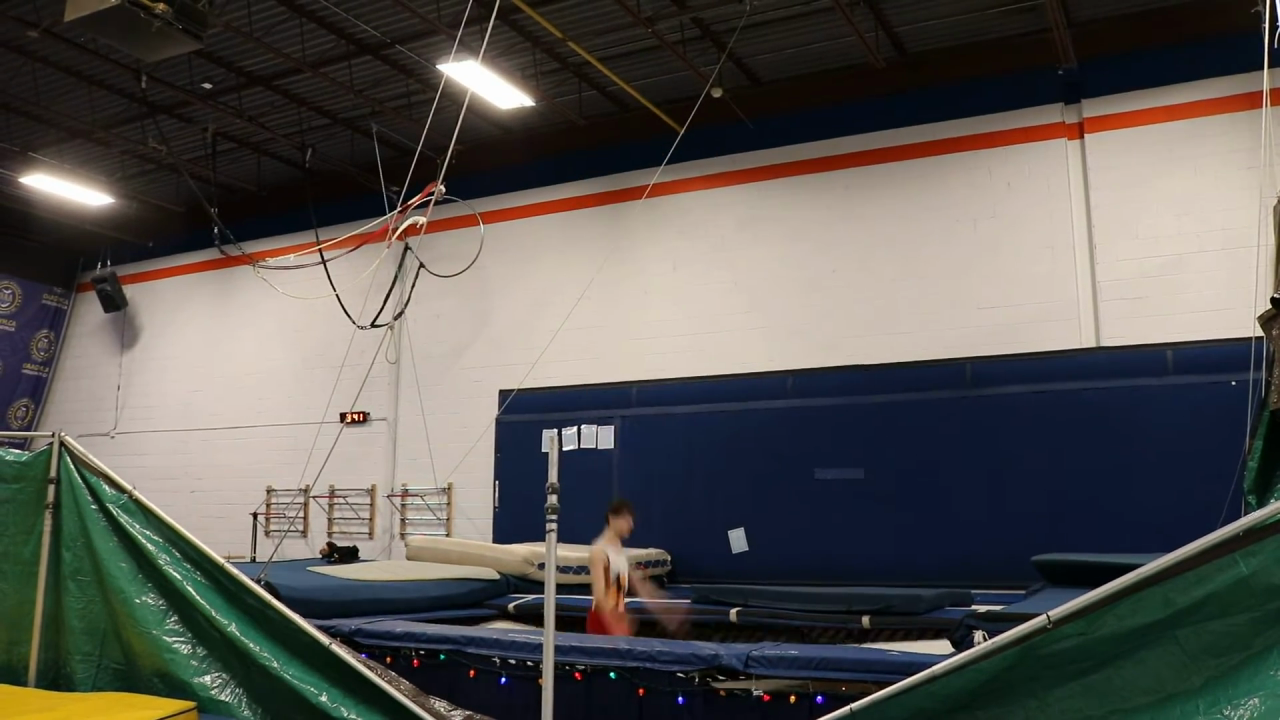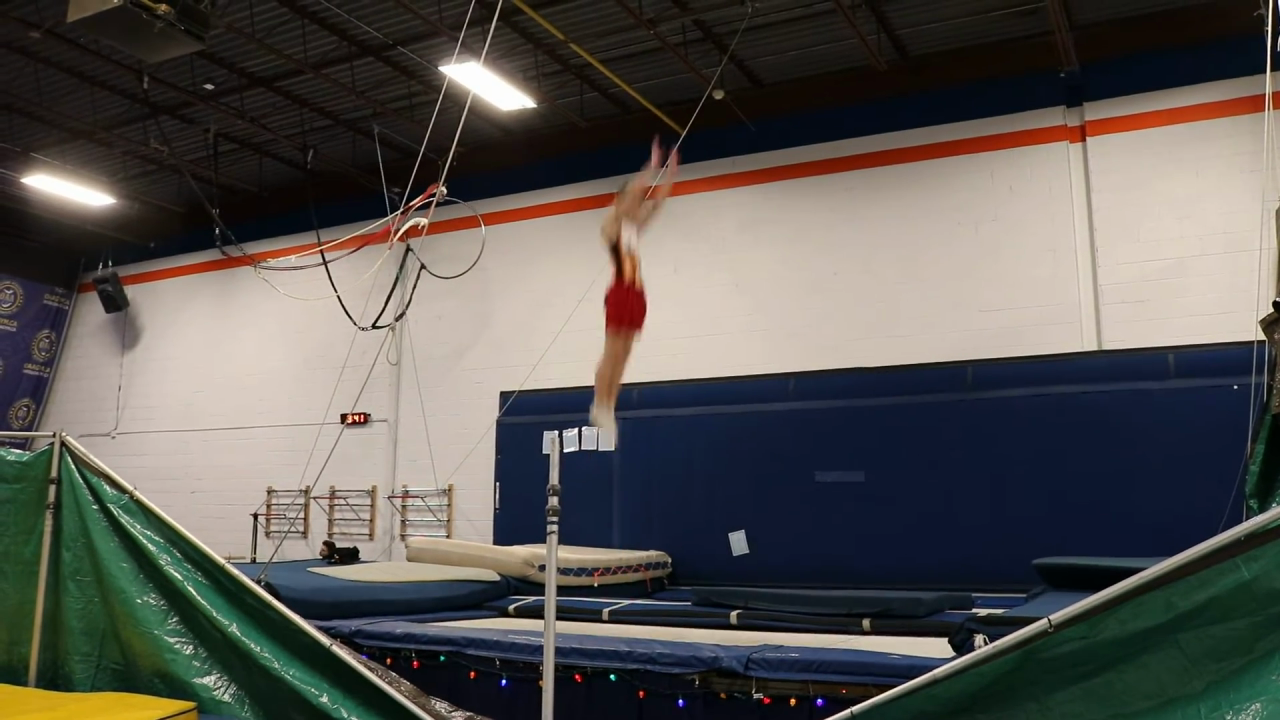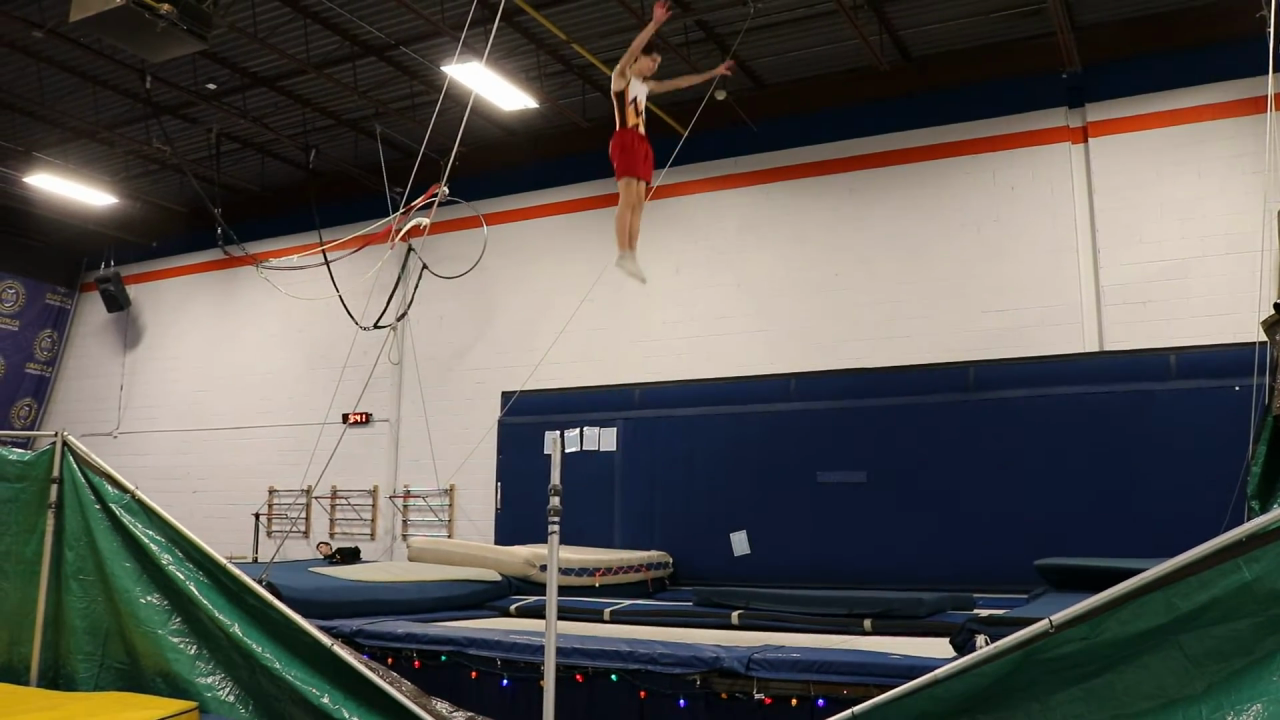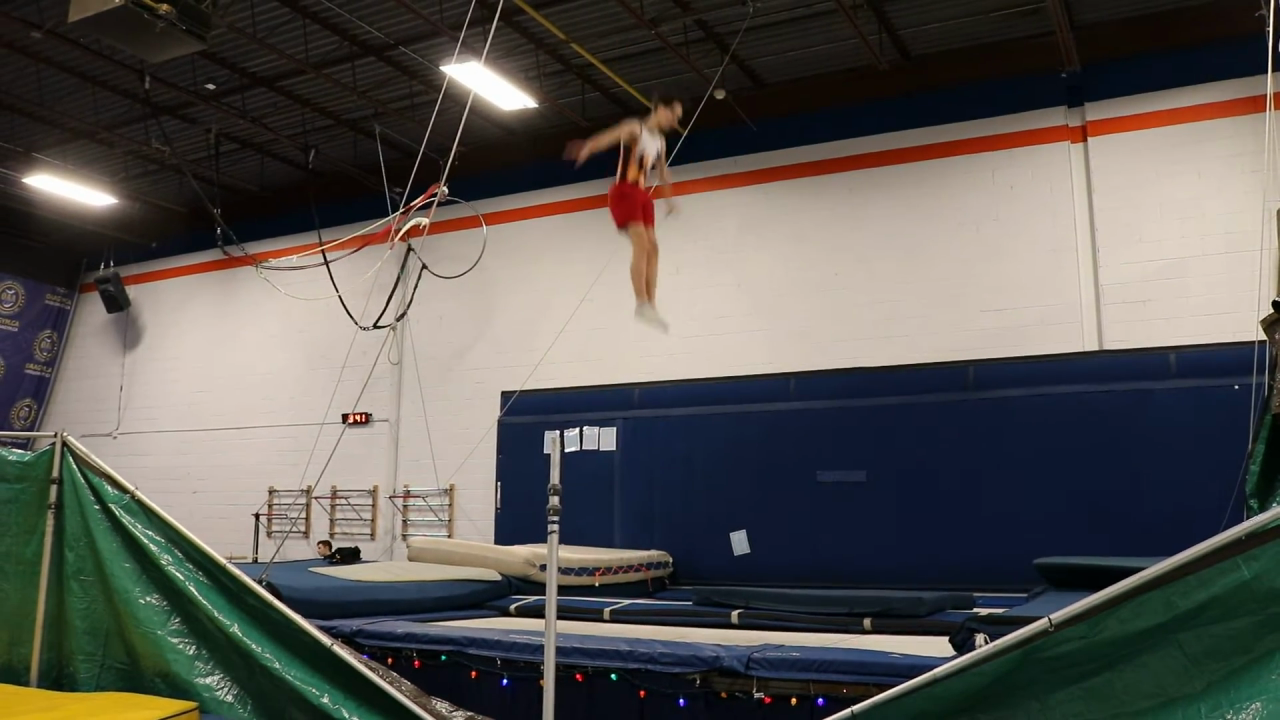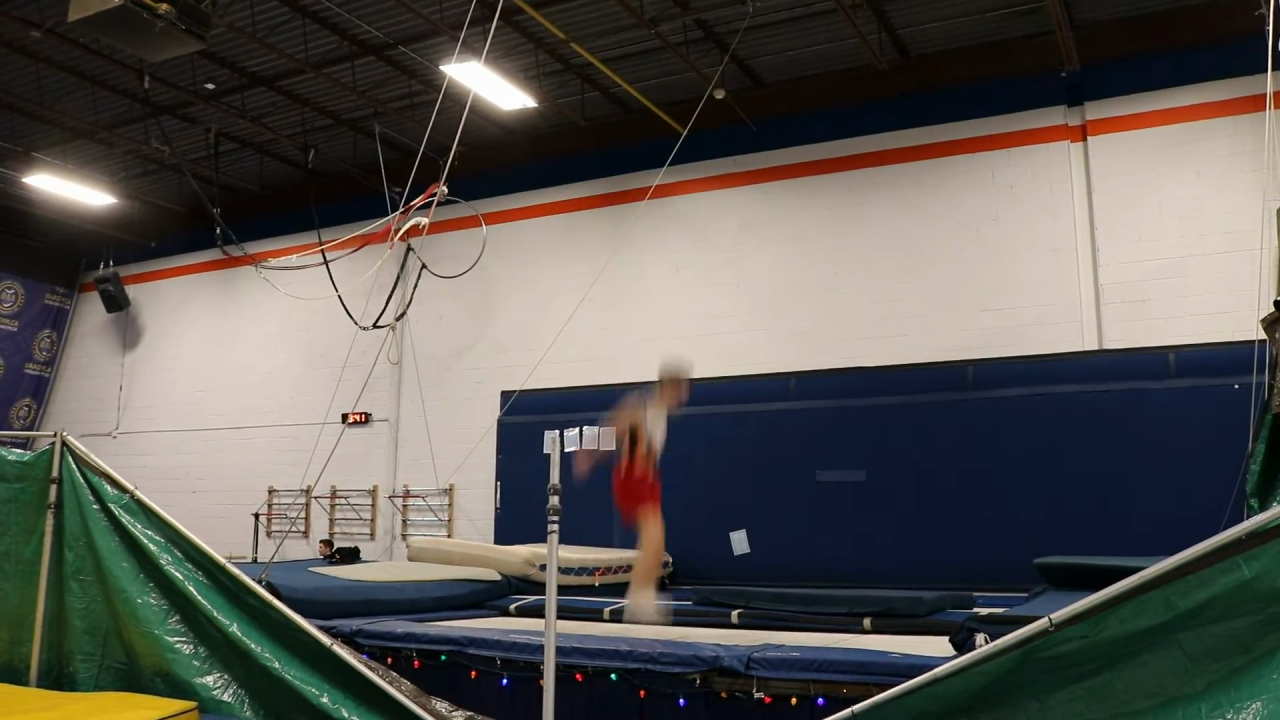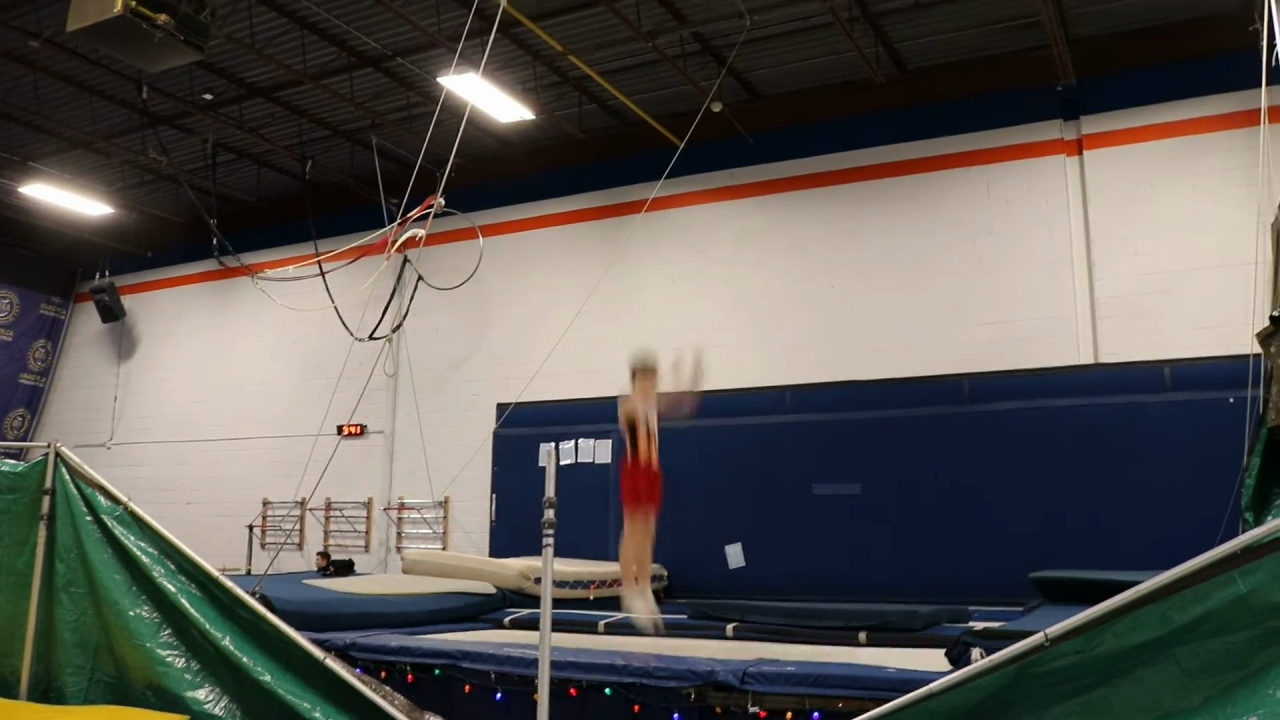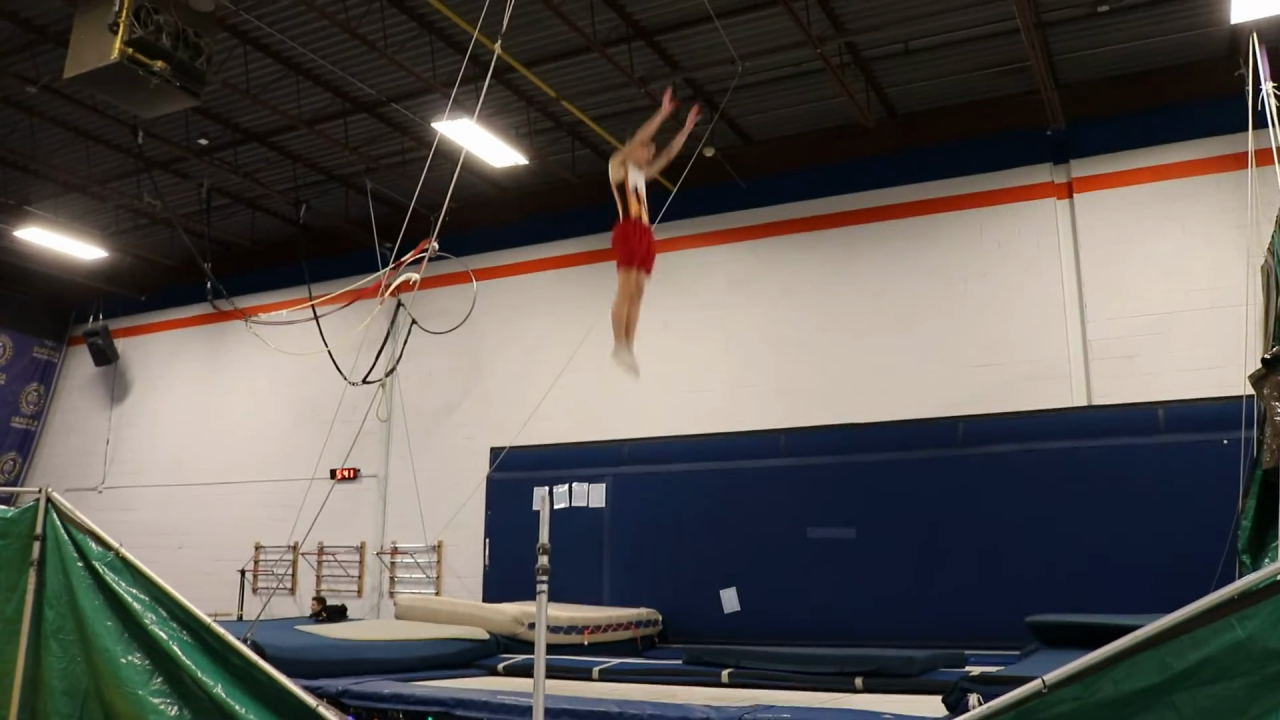
dt=0.4s
person 1, frame 1
left shoulder: (620, 551)
right shoulder: (599, 551)
left elbow: (638, 583)
right elbow: (598, 589)
left wrist: (665, 609)
right wrist: (611, 620)
left hip: (618, 616)
right hip: (603, 619)
person 1, frame 2
left shoulder: (633, 229)
right shoulder: (612, 225)
left elbow: (656, 203)
right elbow: (627, 197)
left wrist: (669, 172)
right wrist: (651, 168)
left hip: (635, 294)
right hip: (621, 292)
left knee: (622, 354)
right knee: (612, 353)
left ankle: (608, 408)
right ankle: (600, 406)
person 1, frame 3
left shoulder: (645, 86)
right shoulder: (621, 76)
left elbow: (679, 83)
right elbow: (632, 48)
left wrist: (712, 73)
right wrist: (655, 23)
left hip: (641, 143)
right hip: (625, 141)
left knee: (637, 202)
right knee: (627, 199)
left ankle: (631, 256)
right ankle: (624, 254)
person 1, frame 4
left shoulder: (660, 141)
right shoulder: (635, 129)
left elbow: (662, 170)
right elbow: (608, 137)
left wrist: (668, 196)
right wrist: (586, 147)
left hip: (642, 196)
right hip: (625, 194)
left knee: (652, 249)
right knee: (643, 247)
left ankle: (650, 306)
right ankle: (643, 306)
person 1, frame 5
left shoulder: (661, 413)
right shoulder: (637, 410)
right elbow: (610, 430)
right wrist: (587, 458)
left hip: (647, 481)
right hip: (631, 480)
left knee: (655, 539)
right knee: (653, 537)
left ankle: (642, 597)
right ankle: (639, 597)
person 1, frame 6
left shoulder: (652, 402)
right shoulder: (629, 402)
left elbow: (683, 404)
left wrist: (693, 381)
left hip: (651, 472)
right hip: (636, 471)
left knee: (647, 532)
right knee: (634, 531)
left ankle: (644, 590)
right ankle: (631, 593)
person 1, frame 7
left shoulder: (642, 173)
right shoulder: (618, 165)
left elbow: (669, 155)
right elbow: (639, 138)
left wrist: (687, 127)
right wrist: (663, 113)
left hip: (644, 233)
right hip: (628, 232)
left knee: (637, 292)
right knee: (626, 290)
left ankle: (628, 347)
right ankle: (620, 346)
